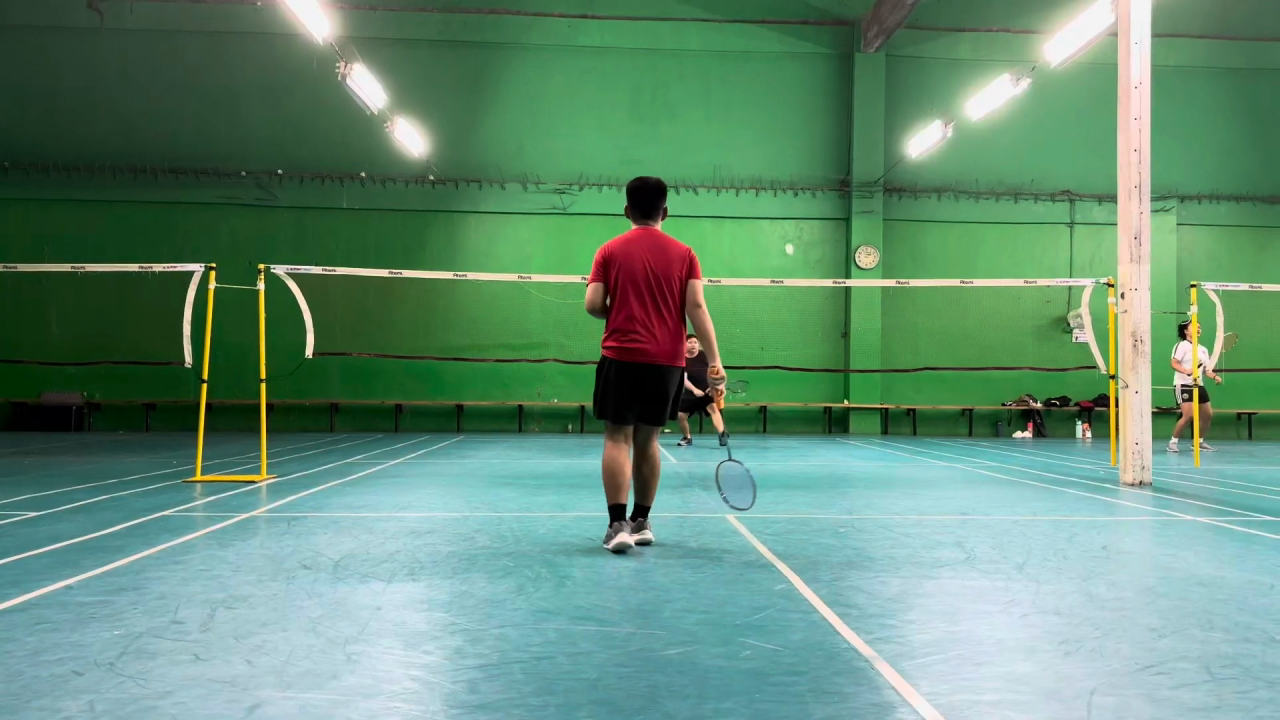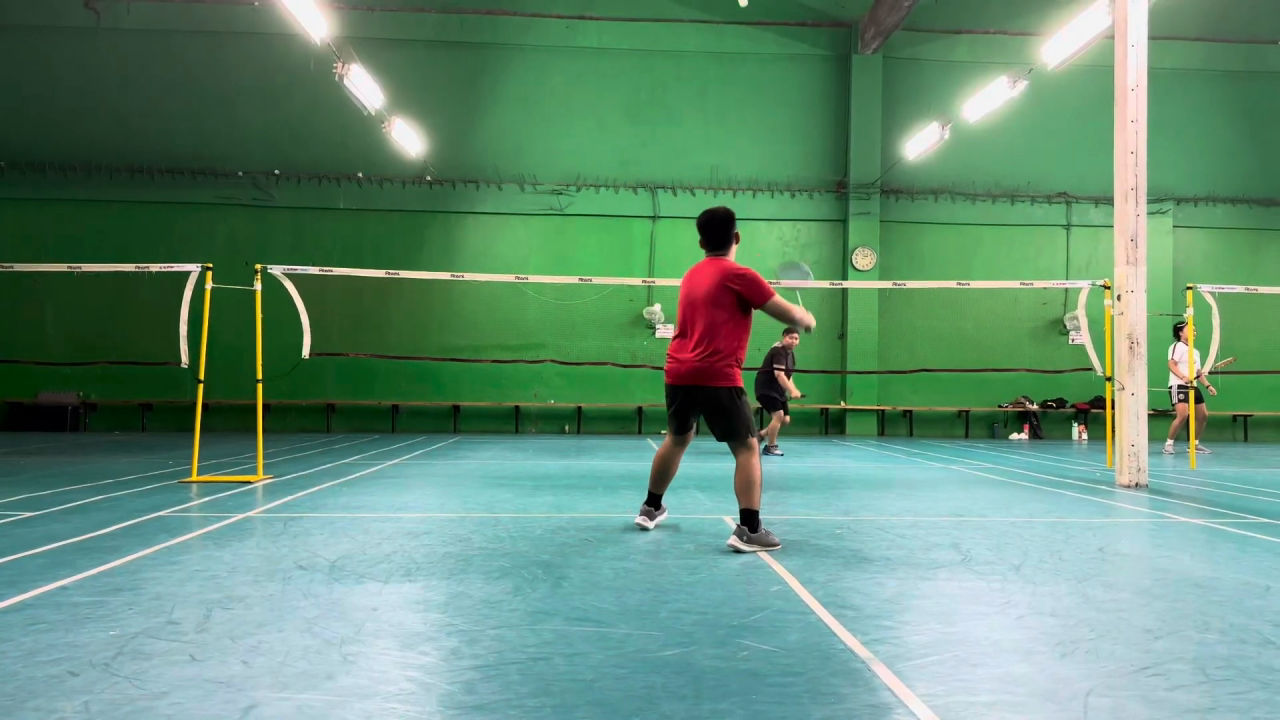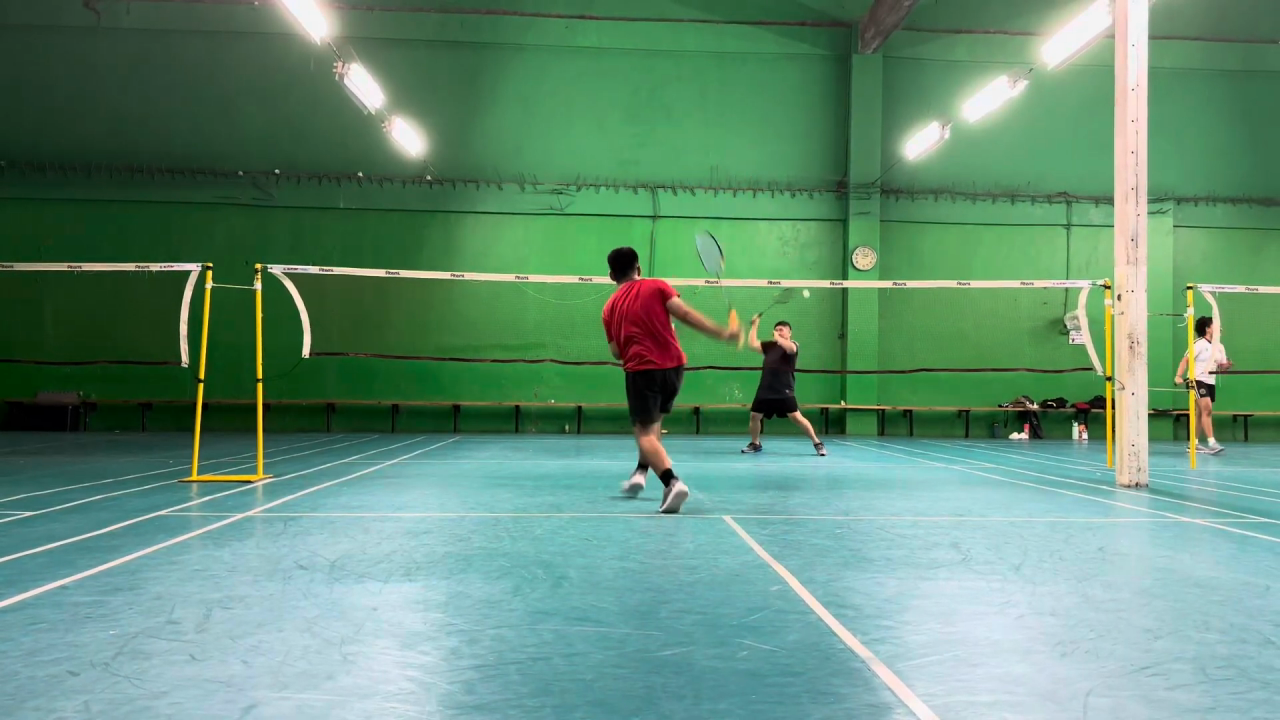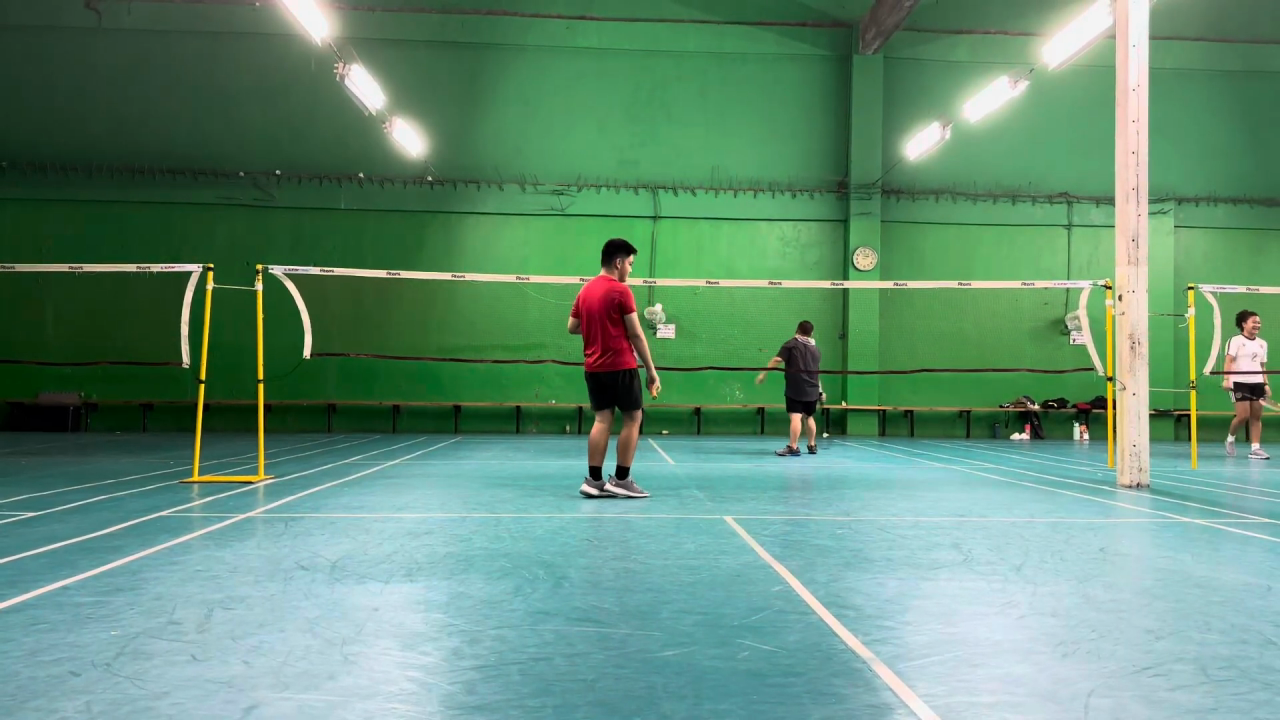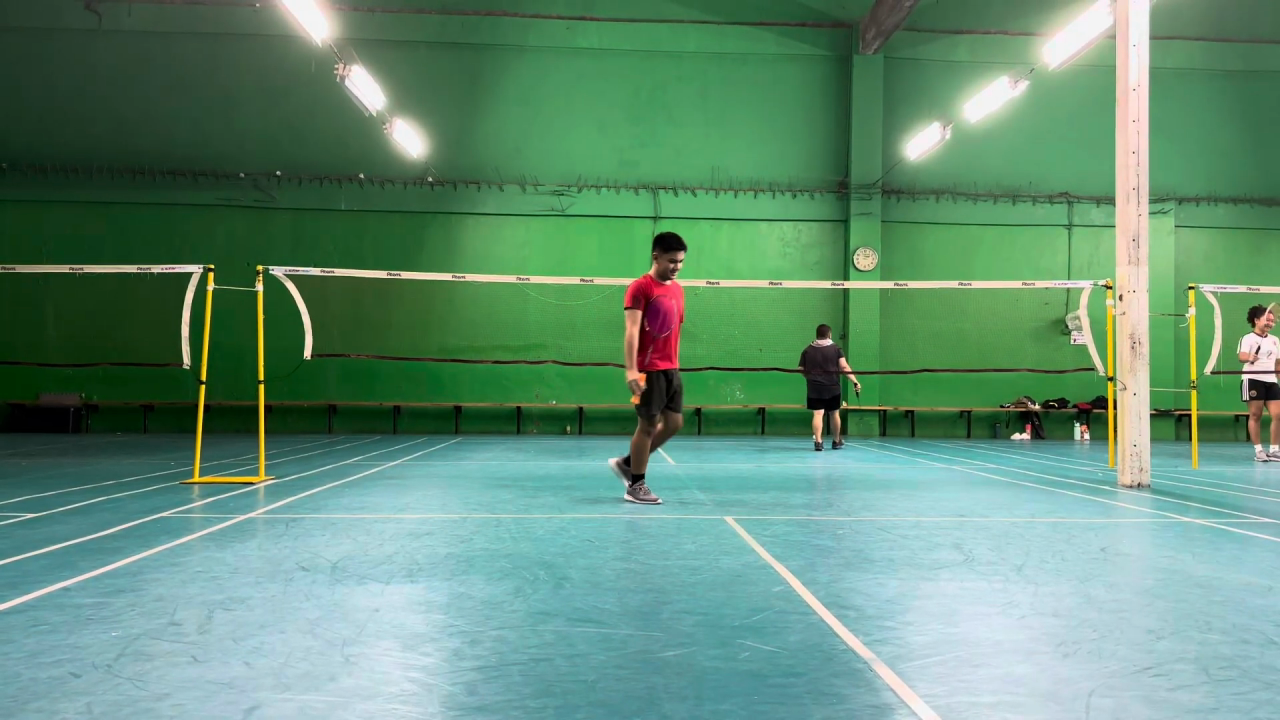
dt=1s
person 1, frame 1
left shoulder: (610, 250)
right shoulder: (683, 253)
left elbow: (593, 304)
right elbow: (697, 308)
right wrist: (714, 360)
left hip: (621, 357)
right hip: (667, 359)
left knee: (617, 439)
right knee: (648, 439)
left ankle: (618, 525)
right ankle: (640, 521)
person 1, frame 2
left shoulder: (691, 279)
right shoulder: (740, 277)
right elbow: (788, 315)
right wrist: (807, 318)
left hip: (678, 376)
right hip: (718, 379)
left knee: (676, 440)
right knee: (747, 449)
left ankle: (651, 508)
right ankle: (749, 529)
person 1, frame 3
left shoulder: (610, 306)
right shoulder: (656, 287)
left elbow: (616, 351)
right elbow: (686, 314)
right wrist: (721, 332)
left hip: (641, 371)
right hip: (672, 367)
left knee: (645, 434)
right knee: (651, 422)
left ankle: (672, 483)
right ankle: (641, 473)
person 1, frame 4
left shoulder: (585, 291)
right shoulder: (620, 291)
left elbow: (572, 327)
right elbow: (636, 334)
right wrist: (651, 370)
left hip: (593, 368)
right hip: (619, 366)
left knee: (602, 420)
right knee: (633, 418)
left ankle: (594, 480)
right ankle: (621, 480)
person 1, frame 5
left shoulder: (678, 289)
right shoulder: (640, 288)
right elbow: (631, 331)
left wrist: (673, 365)
right wrist: (632, 371)
left hip: (670, 369)
right hip: (646, 371)
left knee: (674, 423)
right knee: (649, 424)
left ankle: (626, 463)
right ankle: (635, 486)
